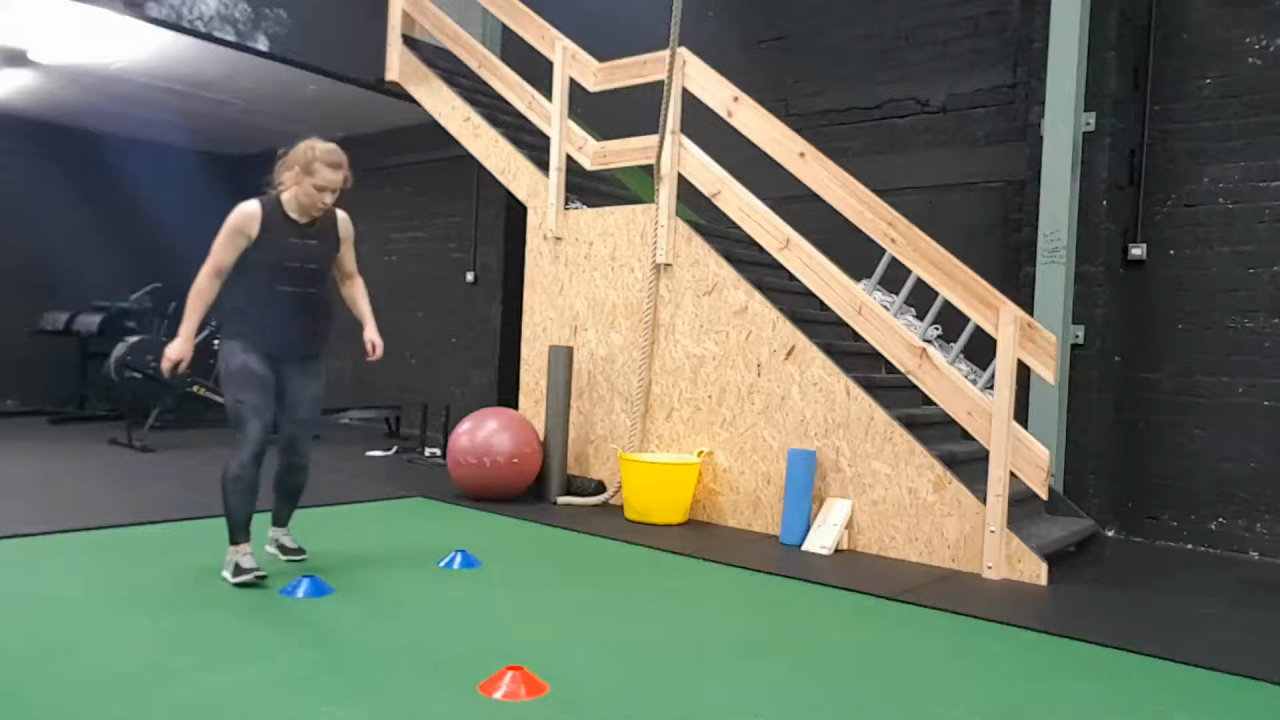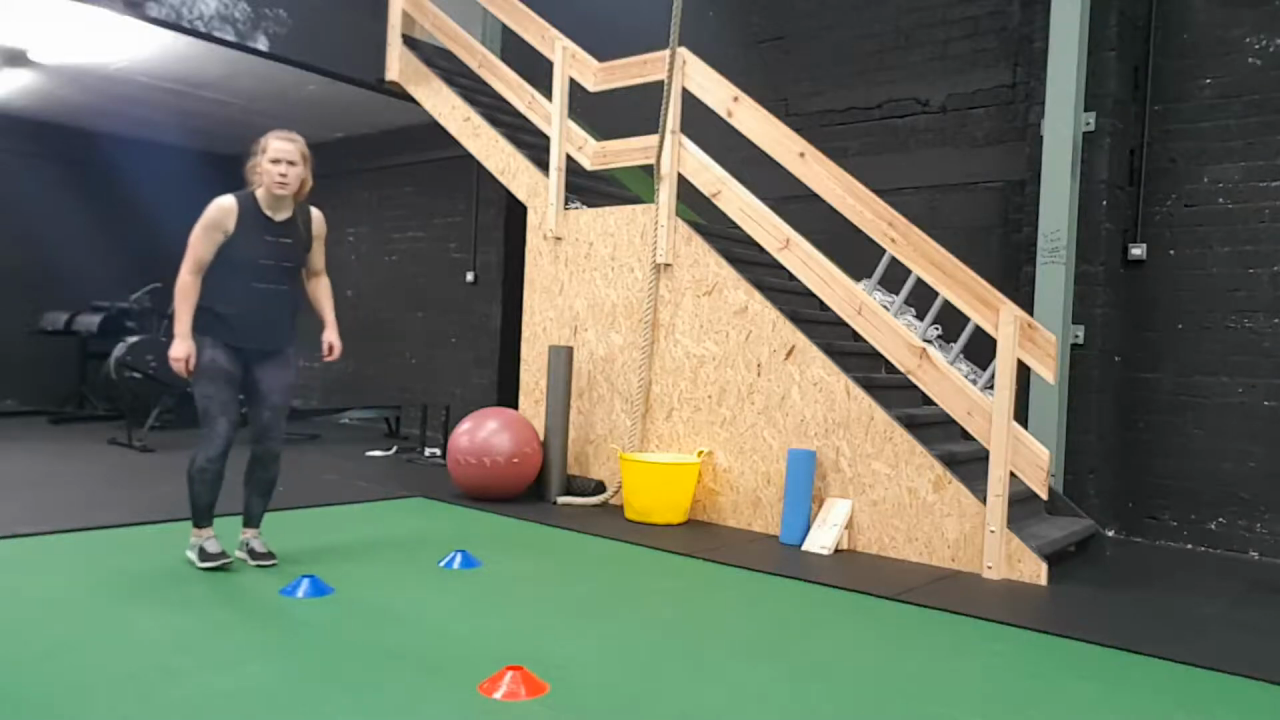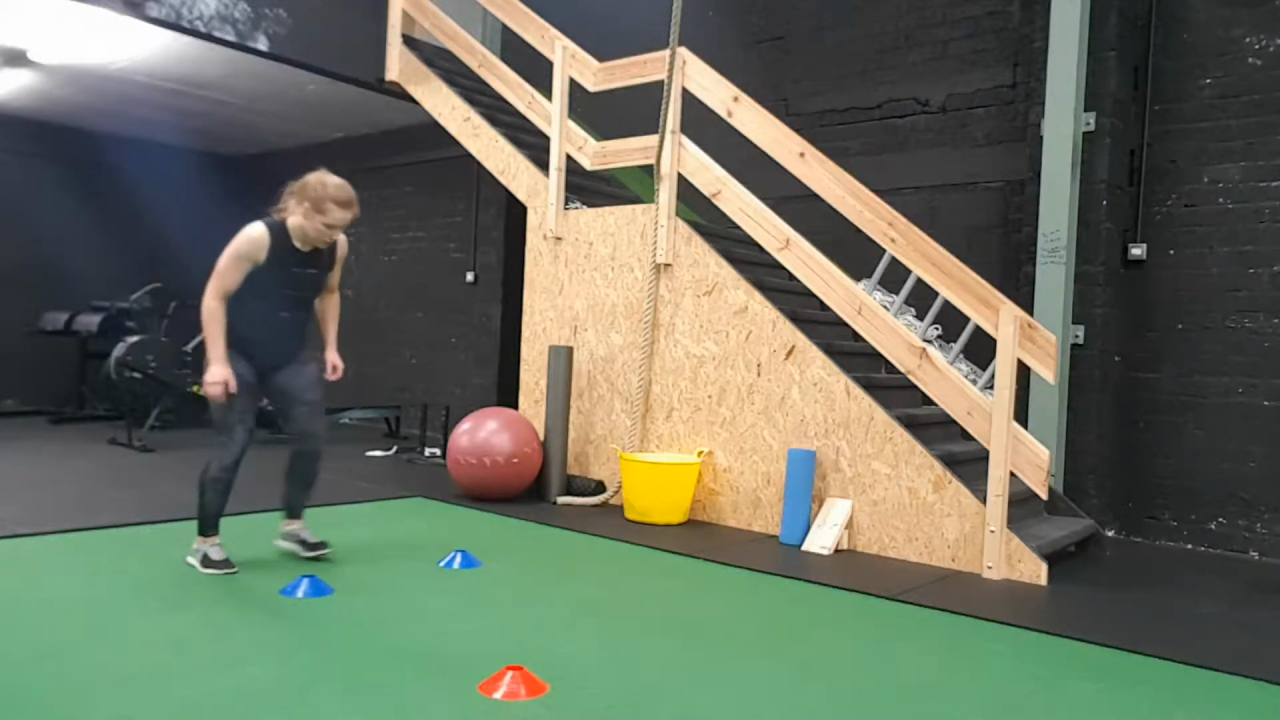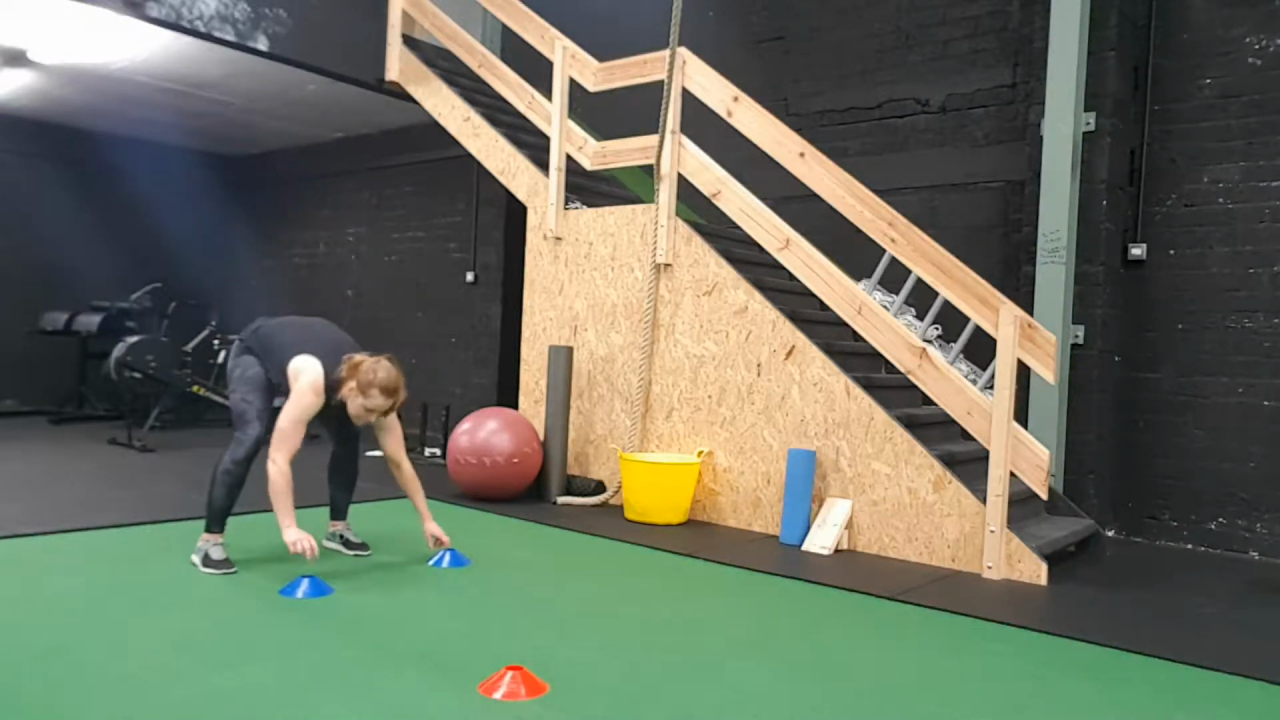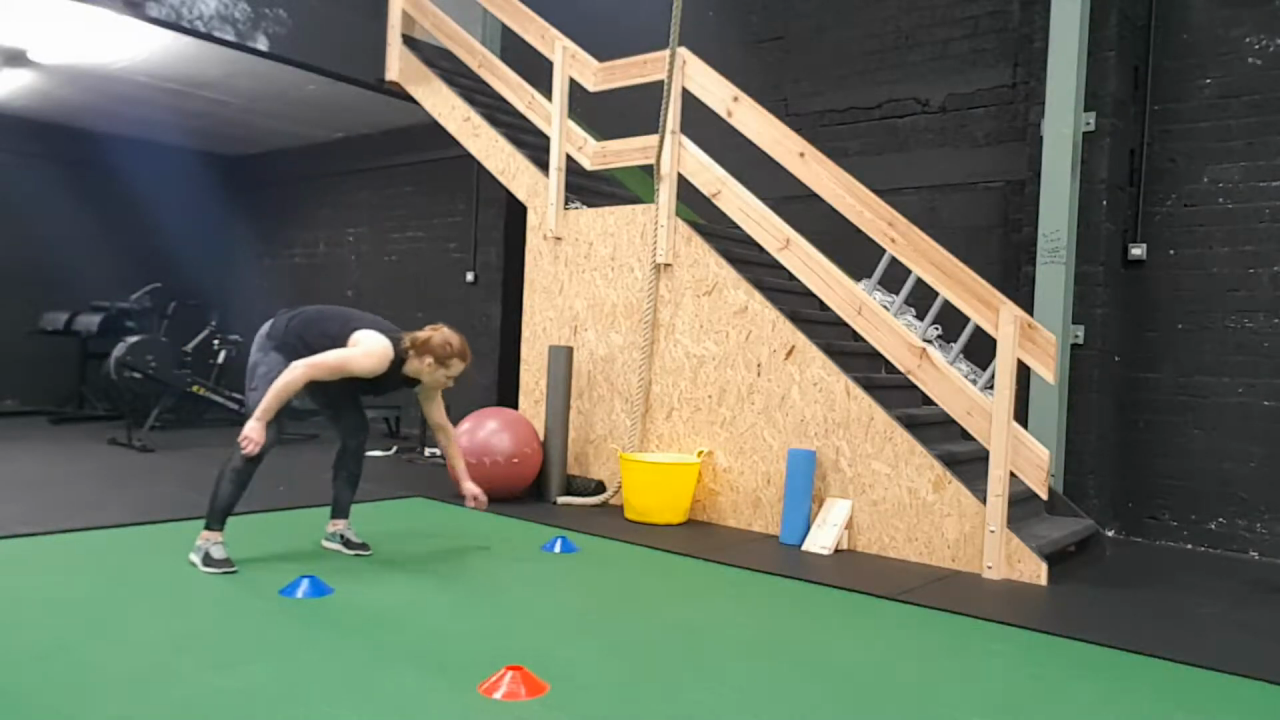
dt=1s
person 1, frame 1
left shoulder: (339, 224)
right shoulder: (251, 215)
left elbow: (349, 277)
right elbow: (212, 276)
left wrist: (368, 324)
right wrist: (185, 336)
left hip: (304, 354)
right hip: (247, 346)
left knee: (296, 449)
right knee: (251, 442)
left ankle: (279, 530)
right ankle: (238, 550)
person 1, frame 2
left shoulder: (312, 221)
right shoulder: (226, 210)
left elbow: (316, 276)
right elbow: (191, 273)
left wrist: (329, 325)
right wrist: (182, 335)
left hip: (275, 350)
right hip: (218, 343)
left knee: (269, 443)
right knee: (218, 438)
left ankle: (251, 534)
right ankle: (201, 534)
person 1, frame 3
left shoulder: (337, 247)
right shoulder: (258, 237)
right elbow: (215, 297)
left wrist: (331, 347)
right wrist: (216, 362)
left hip: (291, 357)
right hip: (238, 354)
left knee: (311, 437)
right knee: (234, 445)
left ankle: (292, 527)
right ankle: (204, 543)
person 1, frame 4
left shoulder: (373, 393)
right shoulder: (313, 385)
left elbow: (398, 461)
right elbow: (278, 460)
left wrist: (427, 520)
right wrist: (289, 527)
right hip: (255, 353)
left knee: (347, 438)
right knee: (250, 438)
left ankle: (338, 528)
right ankle: (209, 541)
person 1, frame 5
left shoulder: (421, 371)
right shoulder: (378, 355)
left elbow: (441, 426)
right elbow: (302, 369)
left wrist: (464, 480)
right wrist: (259, 420)
left hip: (322, 357)
right hip: (279, 345)
left knee: (356, 433)
right knee: (260, 440)
left ankle: (338, 527)
right ankle: (209, 540)
